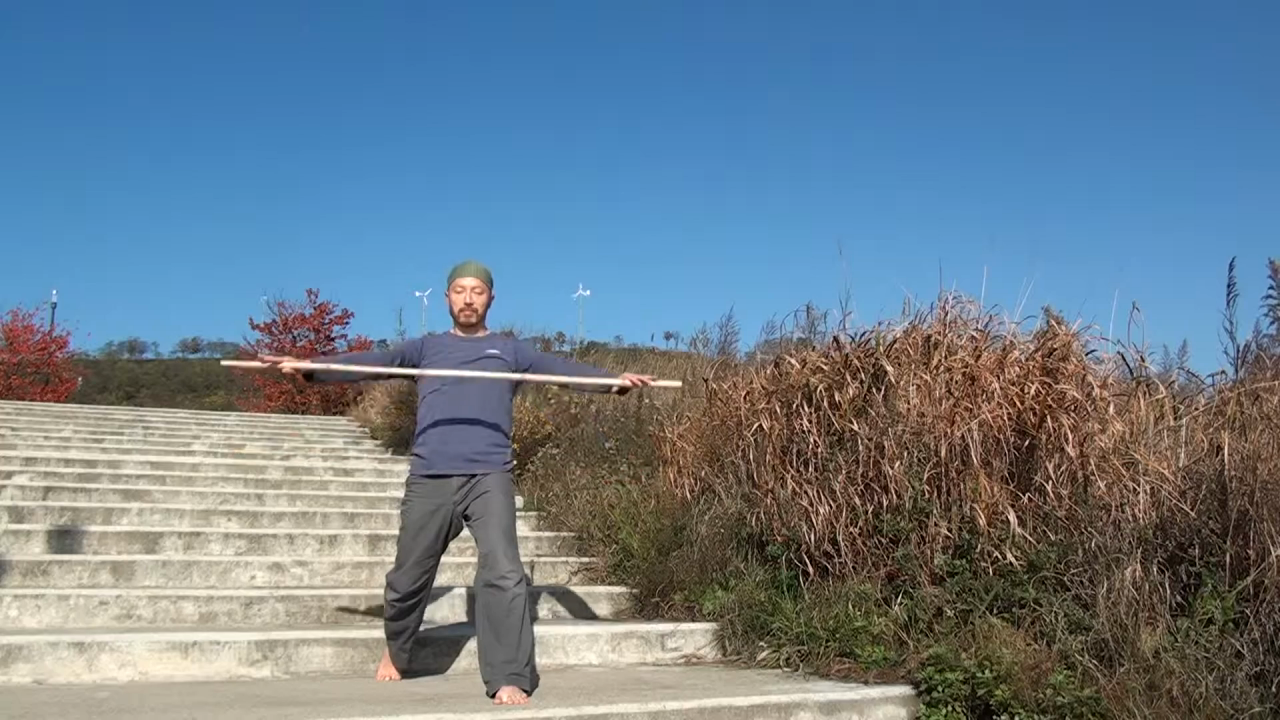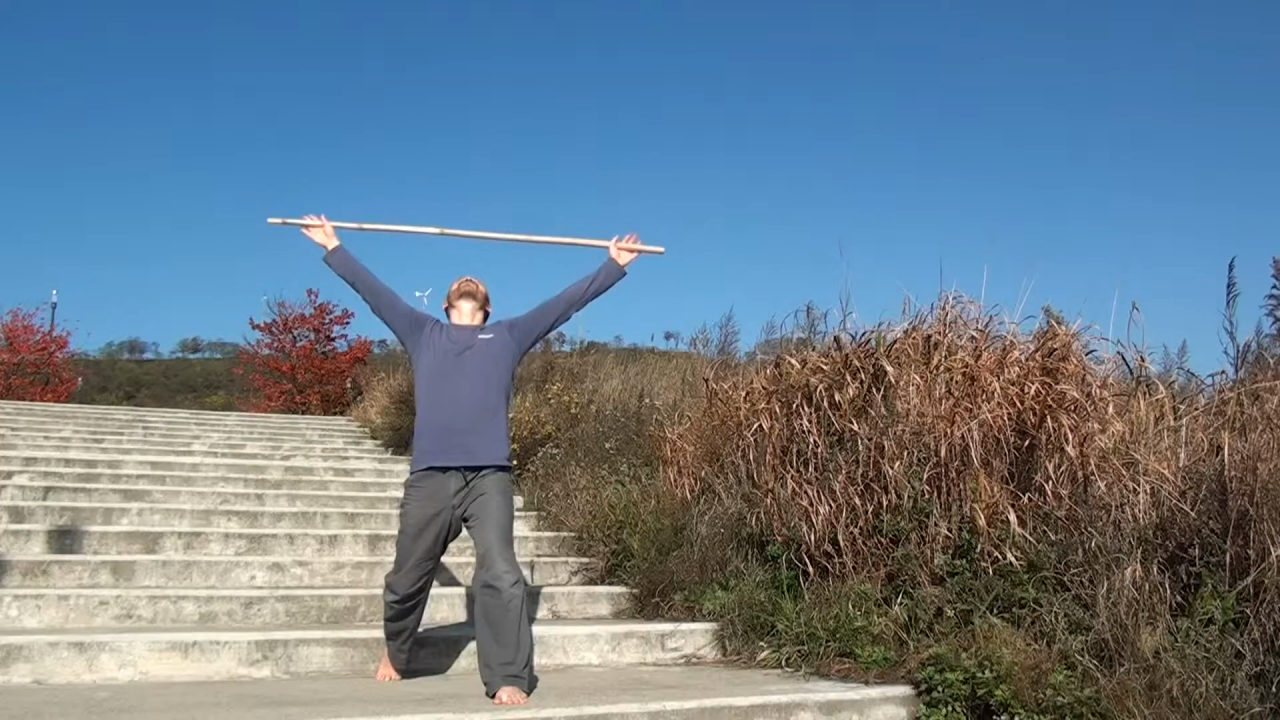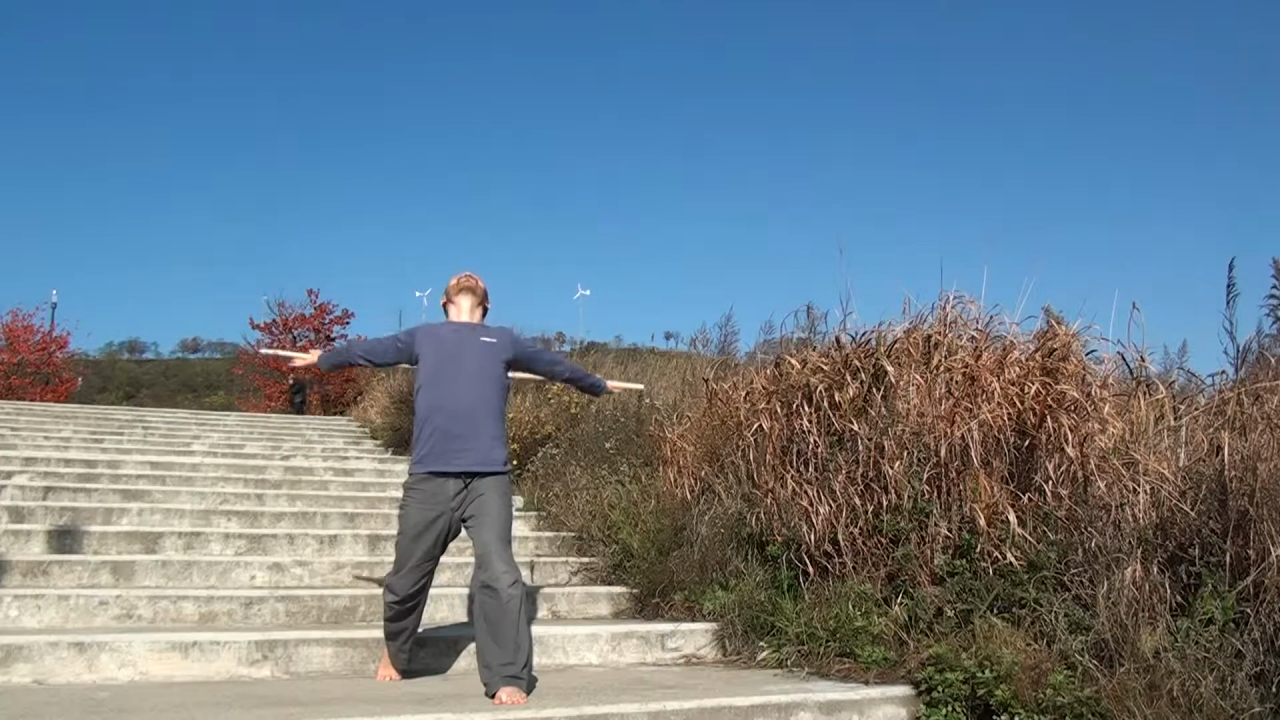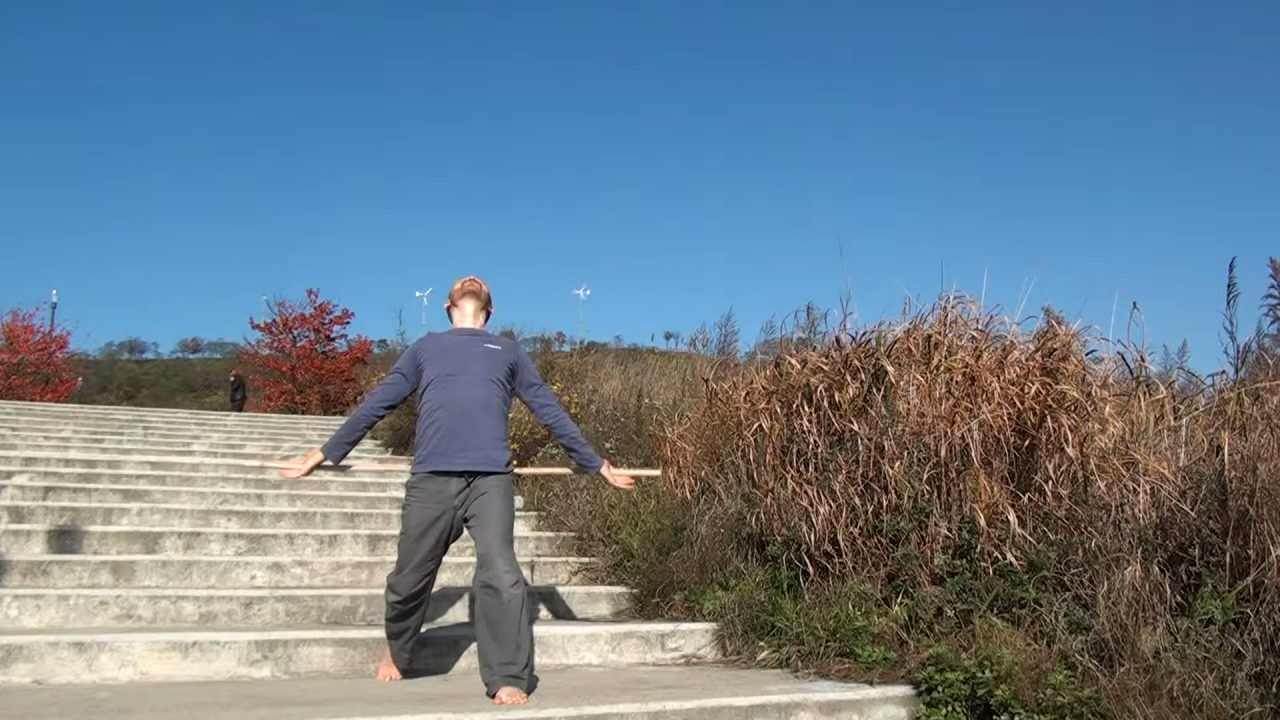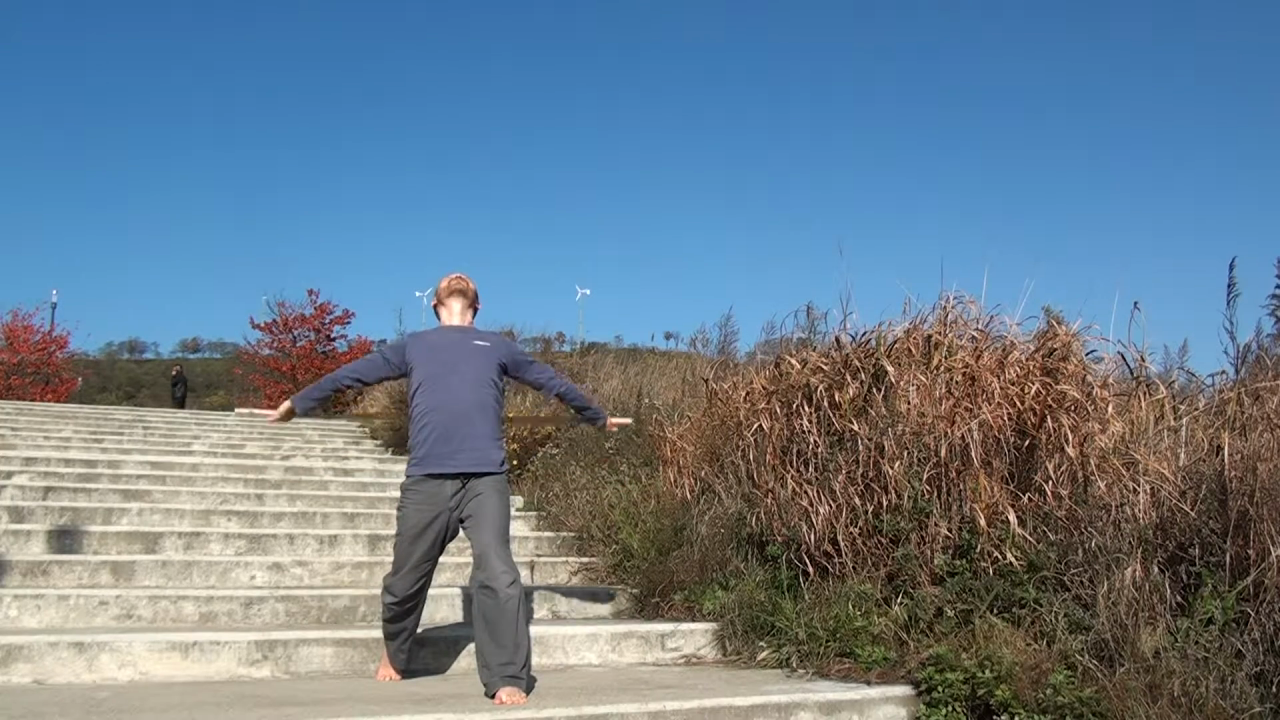
dt=1s
person 1, frame 1
left shoulder: (512, 348)
right shoulder: (424, 346)
left elbow: (560, 367)
right elbow: (371, 359)
left wrist: (612, 380)
right wrist: (310, 366)
left hip: (490, 477)
right hip: (429, 479)
left knee: (503, 574)
right knee: (407, 578)
left ankle: (510, 679)
right ankle: (396, 652)
person 1, frame 2
left shoulder: (508, 335)
right shoulder: (423, 333)
left elbow: (567, 301)
right elbow: (370, 288)
left wrist: (614, 264)
right wrist: (331, 246)
left hip: (490, 475)
right hip: (429, 476)
left knee: (501, 576)
right knee: (407, 578)
left ankle: (509, 680)
right ankle: (395, 655)
person 1, frame 3
left shoulder: (504, 340)
right shoulder: (423, 337)
left elbow: (559, 368)
right elbow: (367, 352)
left wrist: (599, 386)
right wrist: (322, 358)
left hip: (488, 477)
right hip: (428, 478)
left knee: (499, 576)
right knee: (407, 577)
left ankle: (509, 679)
right ankle: (395, 654)
person 1, frame 4
left shoulder: (509, 351)
right shoulder: (425, 348)
left elbow: (550, 411)
right elbow: (376, 404)
left wrist: (595, 463)
right wrist: (325, 454)
left hip: (491, 478)
right hip: (430, 478)
left knee: (500, 575)
right knee: (409, 577)
left ankle: (509, 680)
right ankle: (396, 653)
person 1, frame 5
left shoulder: (496, 346)
right shoulder: (412, 346)
left elbow: (553, 380)
right elbow: (355, 371)
left wrist: (597, 415)
right wrist: (298, 402)
left hip: (487, 478)
right hip: (426, 480)
left knee: (497, 575)
right knee: (406, 578)
left ankle: (509, 679)
right ankle: (394, 655)
